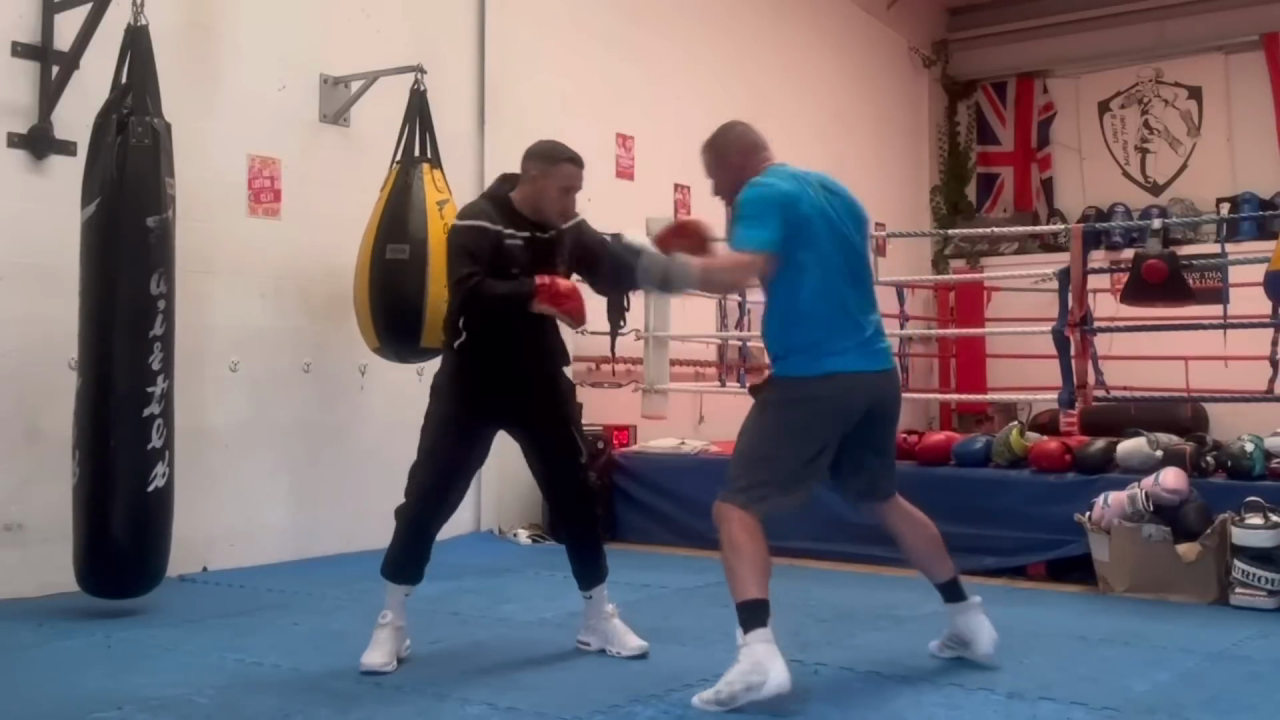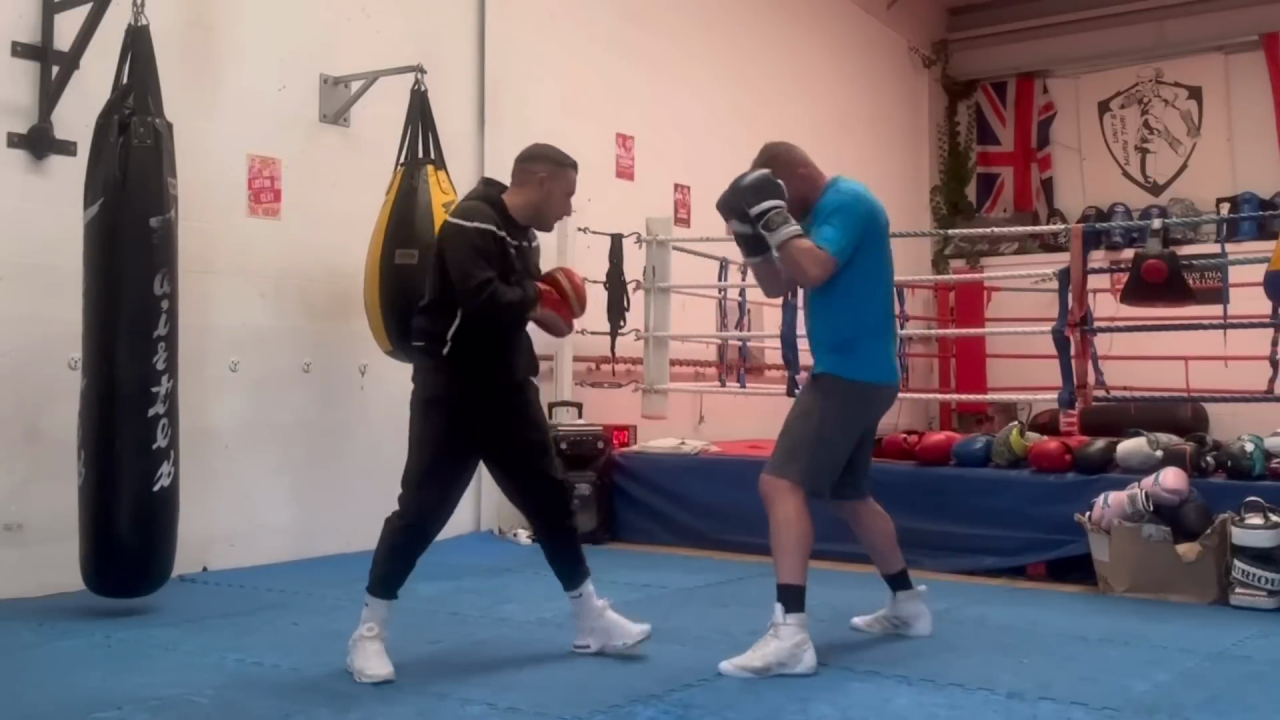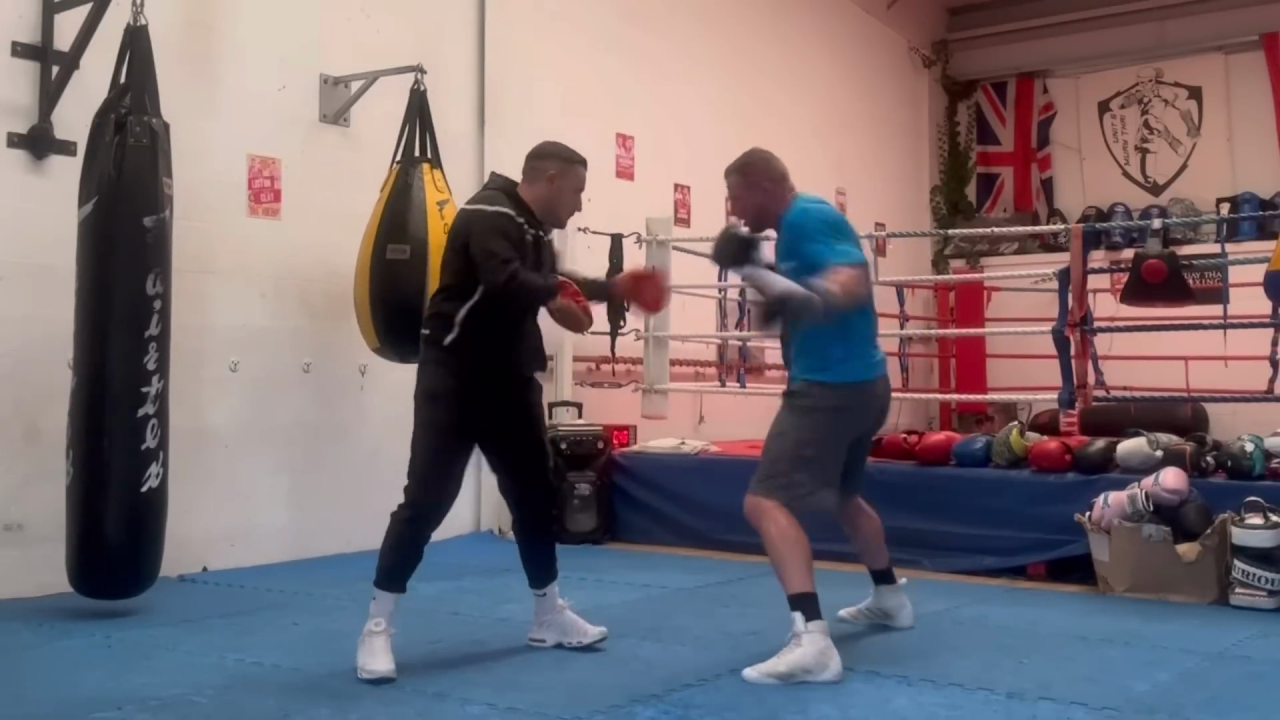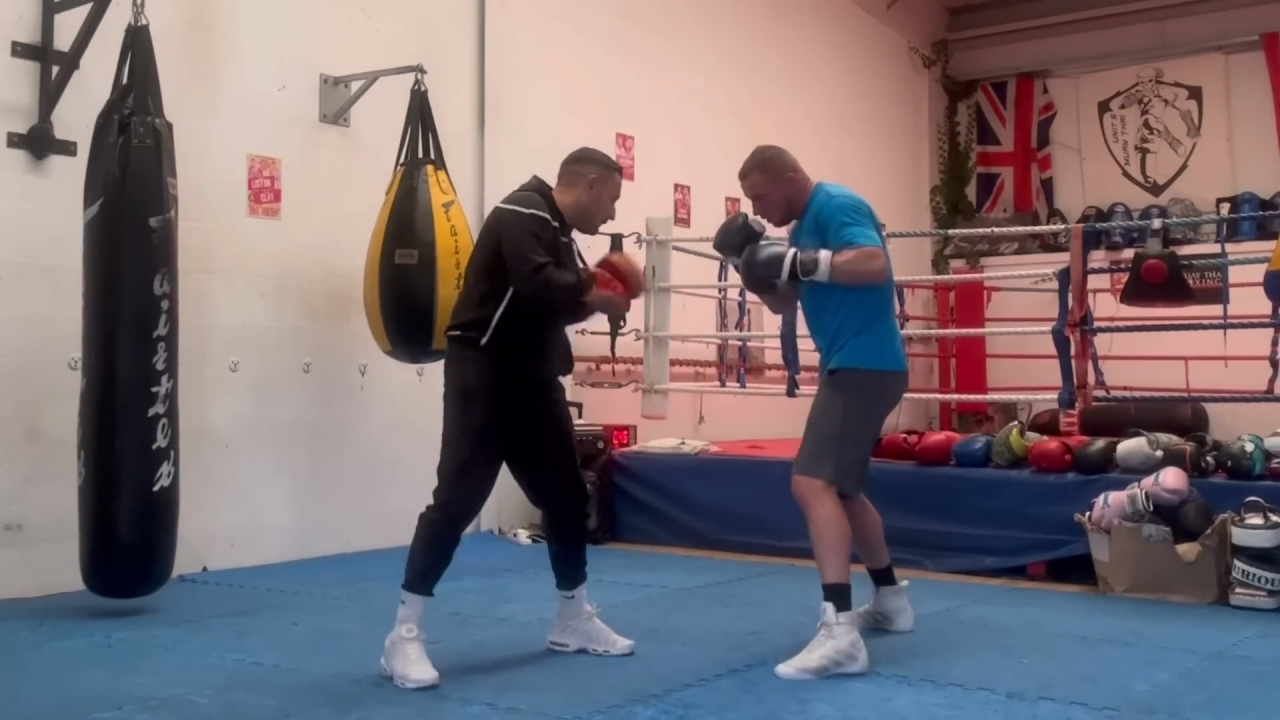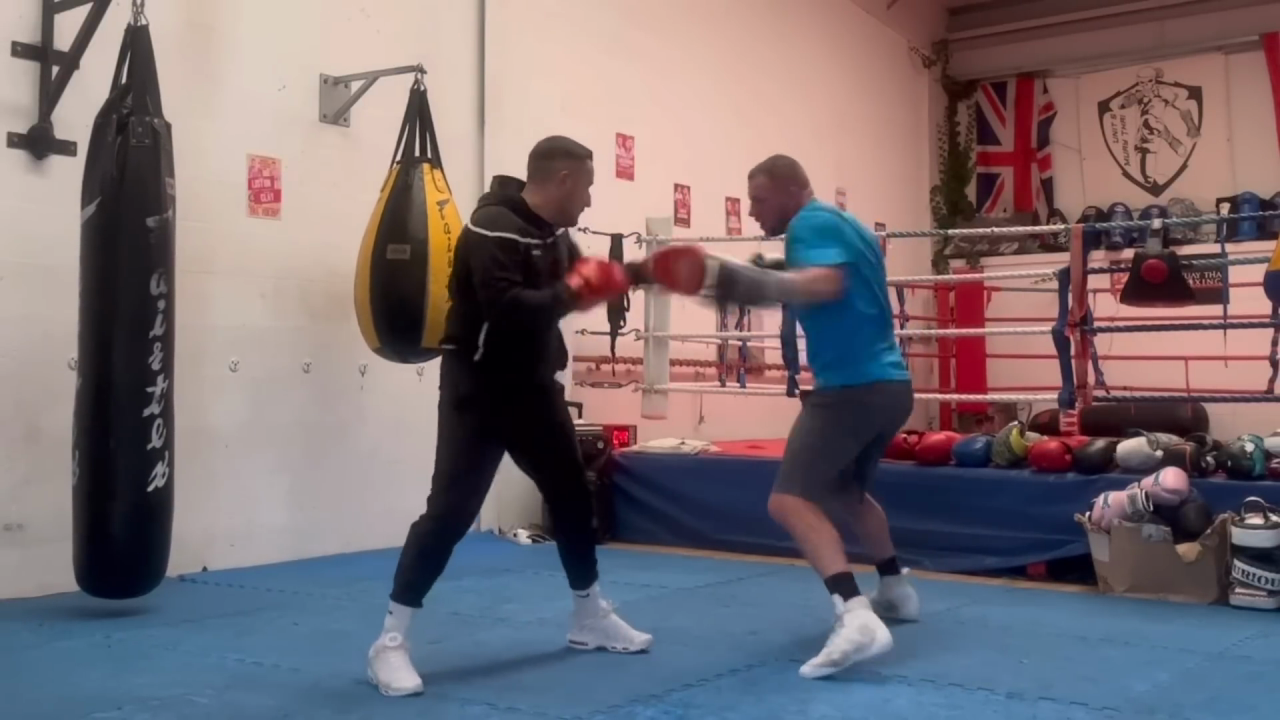
dt=1s
person 1, frame 1
left shoulder: (763, 195)
right shoulder: (837, 193)
left elbow: (746, 271)
left wrist: (664, 270)
left hip: (809, 379)
right hip: (875, 372)
left knee: (738, 508)
right knee: (883, 497)
left ankle: (760, 654)
right ankle: (968, 618)
person 1, frame 2
left shoulder: (845, 200)
right shoulder: (820, 213)
left elbow: (816, 269)
right elbow: (777, 285)
left wrist: (772, 218)
right wrist: (752, 234)
left hip: (849, 372)
right hip: (861, 373)
left knee: (780, 484)
right knee: (850, 495)
left ankle: (789, 634)
right ankle: (908, 603)
person 1, frame 3
left shoulder: (810, 224)
right shoulder: (791, 227)
left elbow: (854, 284)
right elbow: (769, 285)
left wrist: (798, 293)
right wrist: (743, 260)
left hip: (829, 387)
right hip: (859, 385)
left knee: (766, 503)
right knee: (841, 494)
left ankle: (812, 640)
right ankle: (889, 596)
person 1, frame 4
left shoulder: (837, 206)
right shoulder: (802, 225)
left elbow: (875, 264)
right elbow: (784, 303)
left wrist: (800, 262)
right wrist: (755, 268)
left hip: (864, 368)
right hip: (848, 369)
left knee: (812, 483)
right knee: (843, 487)
left ankle: (839, 631)
right ankle: (889, 600)
person 1, frame 5
left shoulder: (814, 227)
right shoulder: (848, 227)
left elbow: (826, 284)
left wrist: (743, 277)
right wrist: (770, 277)
left hip: (852, 386)
right hip: (890, 385)
left knee: (791, 502)
right knee: (848, 488)
left ankle: (859, 620)
right ankle: (894, 589)
person 2, frame 1
left shoulder: (565, 227)
right shoulder: (476, 224)
left elbow: (610, 270)
right elbow: (471, 294)
right wrist: (532, 294)
left hip: (540, 376)
right hip: (472, 378)
left knee: (575, 495)
right knee: (429, 495)
left ankle: (599, 618)
right ankle: (391, 625)
person 2, frame 2
left shoulder: (521, 231)
right shoulder: (471, 224)
right elbow: (481, 301)
left wrist: (551, 300)
right wrist: (537, 300)
left hip: (507, 384)
right hip: (452, 384)
left knee: (548, 496)
right knee: (423, 505)
left ankle: (591, 618)
right ankle: (369, 633)
person 2, frame 3
left shoulder: (535, 226)
right shoulder: (488, 214)
left elbow: (555, 287)
right elbow: (505, 283)
left wrist: (618, 286)
right wrist: (554, 291)
left hip: (511, 380)
right hip: (454, 374)
left knee: (535, 493)
right knee: (428, 499)
left ankle: (549, 615)
right ankle: (377, 629)
person 2, frame 4
left shoulder: (556, 230)
right shoulder: (522, 216)
left elbow: (559, 307)
right elbow: (541, 288)
left wrist: (597, 292)
right wrist: (588, 290)
left hip: (534, 380)
right hip: (483, 374)
left knee: (567, 497)
right knee: (458, 499)
left ankle: (574, 619)
right ankle: (404, 635)
person 2, frame 5
left shoulder: (544, 227)
right shoulder: (495, 228)
left elbow: (558, 284)
right elbow: (506, 307)
left wrist: (599, 278)
right wrist: (569, 292)
left hip: (532, 385)
right hip: (478, 385)
left knee: (572, 497)
right knee: (450, 509)
left ankle: (590, 617)
right ankle: (390, 643)
